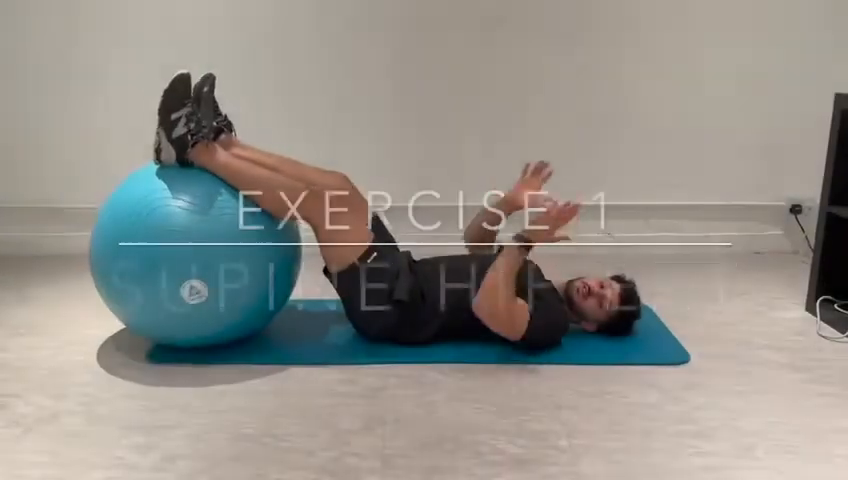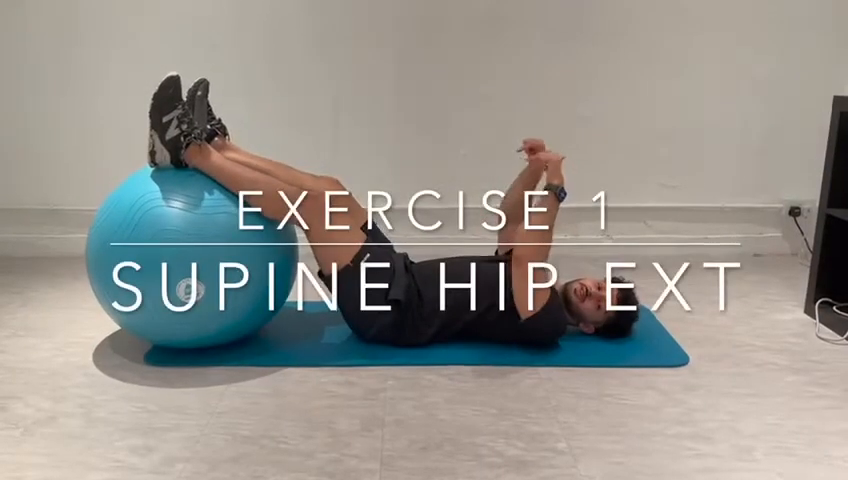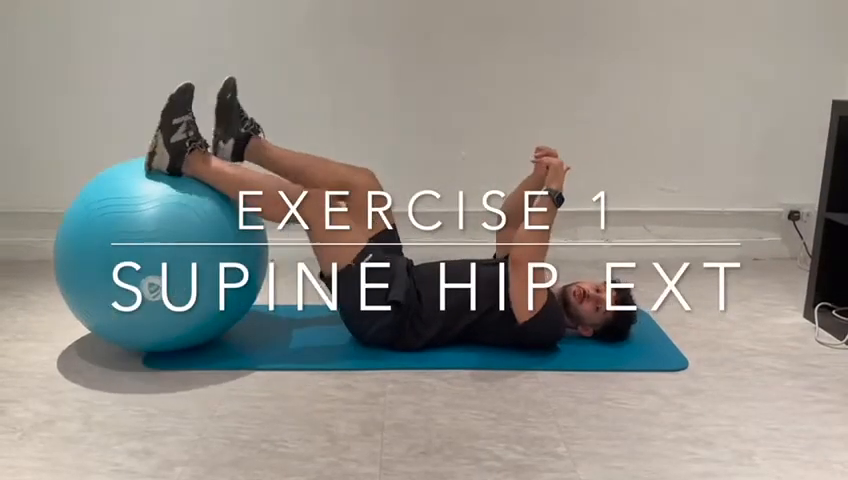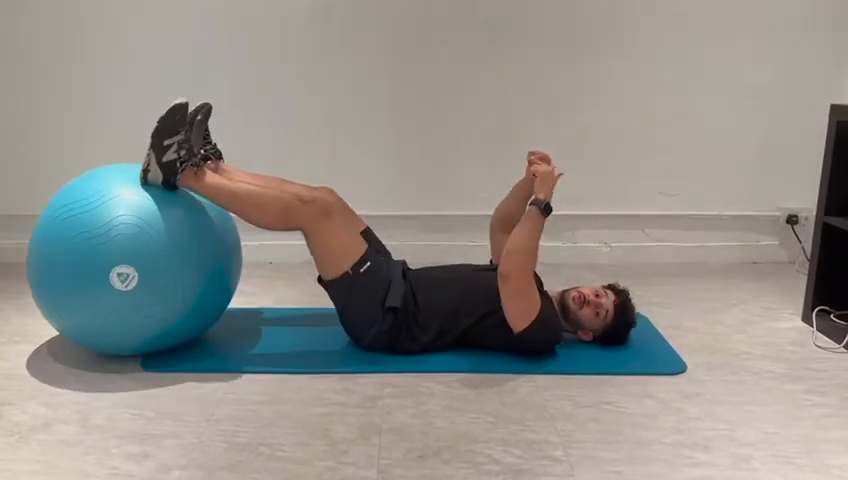
dt=1s
person 1, frame 1
left shoulder: (549, 323)
right shoulder: (541, 284)
left elbow: (486, 306)
right elbow: (474, 247)
left wrist: (526, 239)
right wrist: (504, 208)
left hip: (395, 309)
right hip: (403, 278)
left knee: (325, 198)
right knee: (334, 187)
left ankle: (195, 149)
right ankle: (219, 140)
person 1, frame 2
left shoulder: (546, 321)
right shoulder: (539, 292)
left elbow: (526, 258)
right elbow: (509, 221)
left wrist: (554, 190)
right wrist: (534, 168)
left hip: (391, 311)
right hip: (399, 280)
left knee: (315, 204)
right knee: (328, 190)
left ankle: (190, 151)
right ankle: (216, 144)
person 1, frame 3
left shoulder: (545, 325)
right shoulder: (537, 294)
left elbow: (524, 261)
right elbow: (507, 223)
left wrist: (552, 197)
right wrist: (538, 178)
left hip: (387, 313)
right hip: (398, 282)
left knee: (313, 202)
right knee: (361, 181)
left ankle: (190, 160)
right ankle: (246, 144)
person 1, frame 4
left shoulder: (541, 330)
right shoulder: (532, 299)
left elbow: (510, 270)
right elbow: (501, 228)
left wrist: (541, 202)
right wrist: (530, 182)
left hip: (386, 319)
right hip: (397, 287)
left knee: (315, 207)
right knee: (319, 199)
left ankle: (184, 173)
right ankle: (209, 165)
